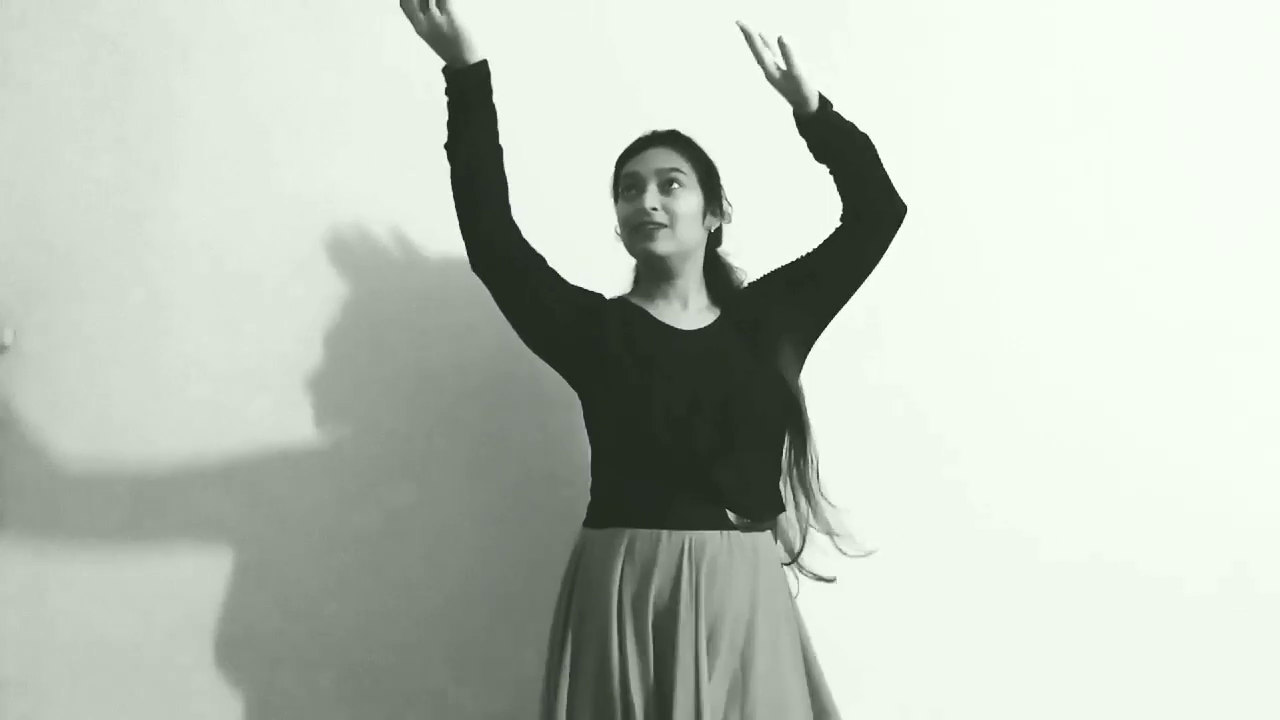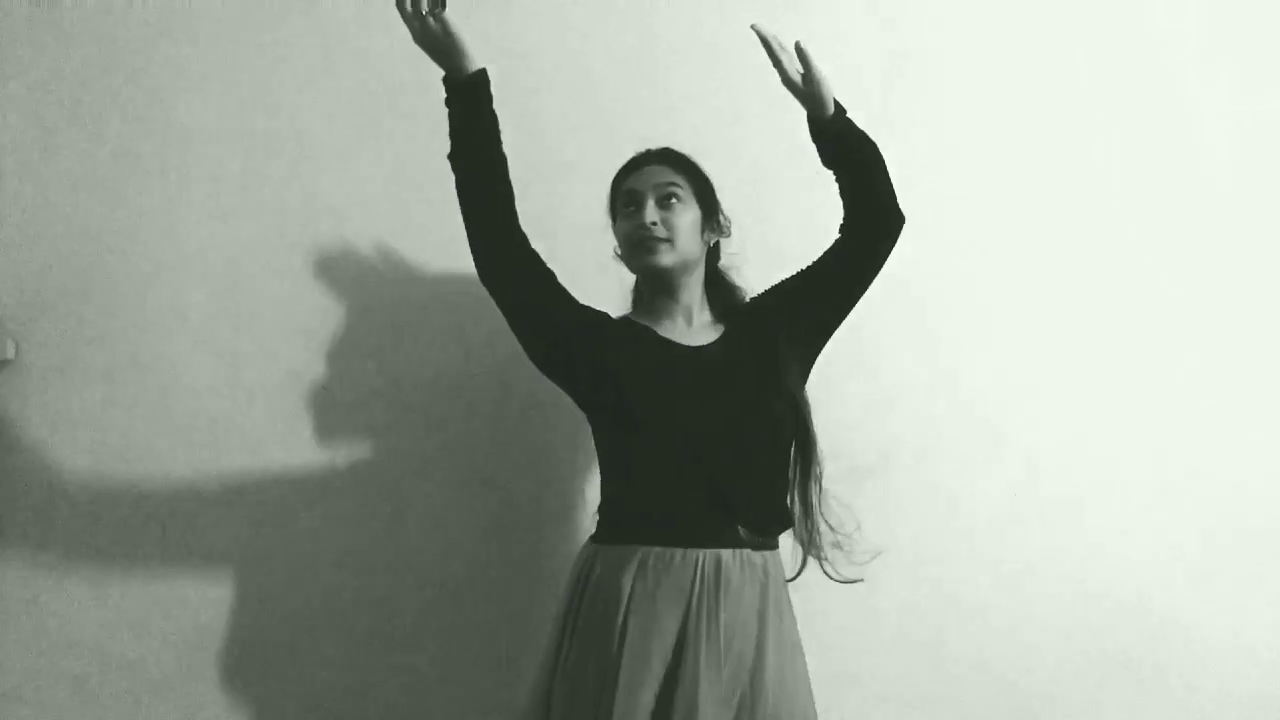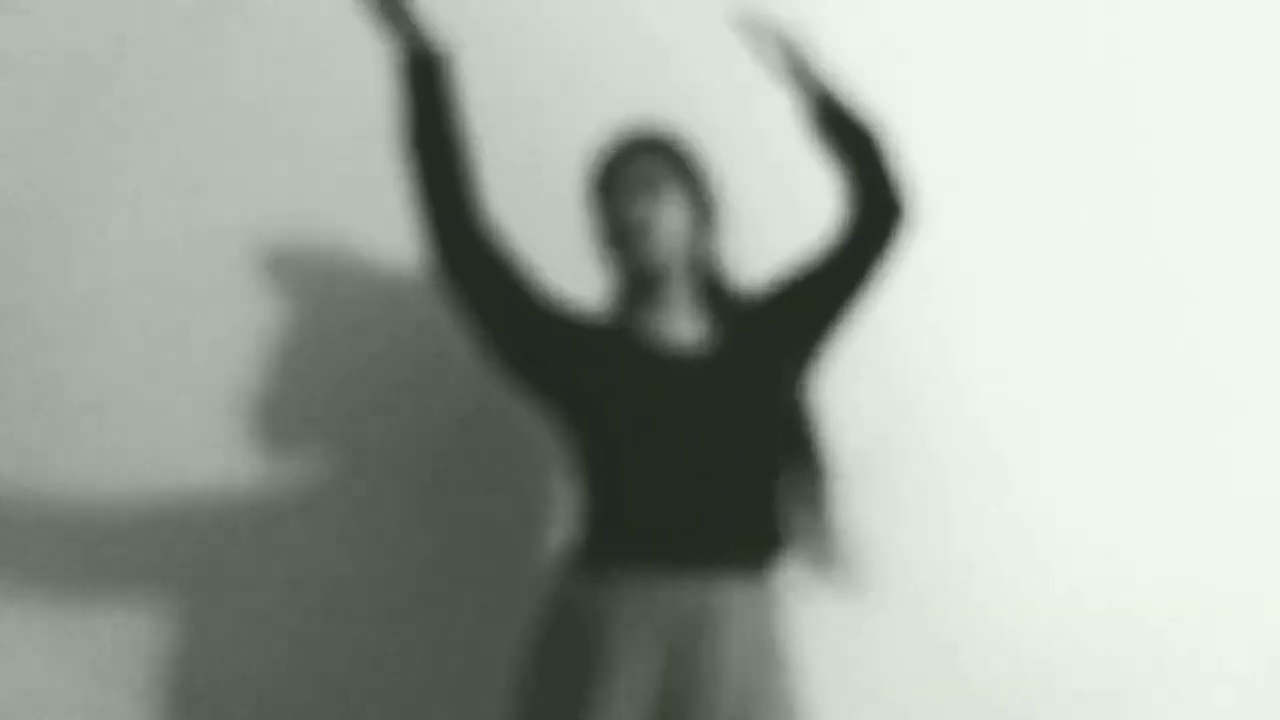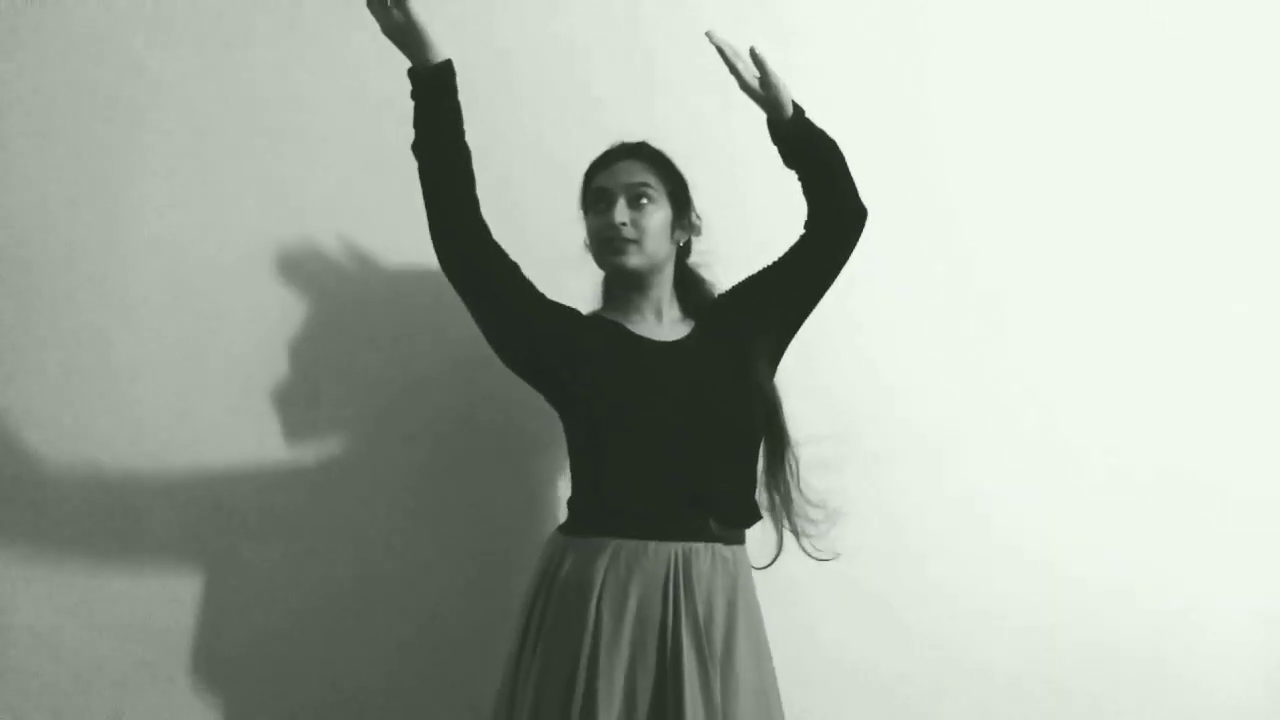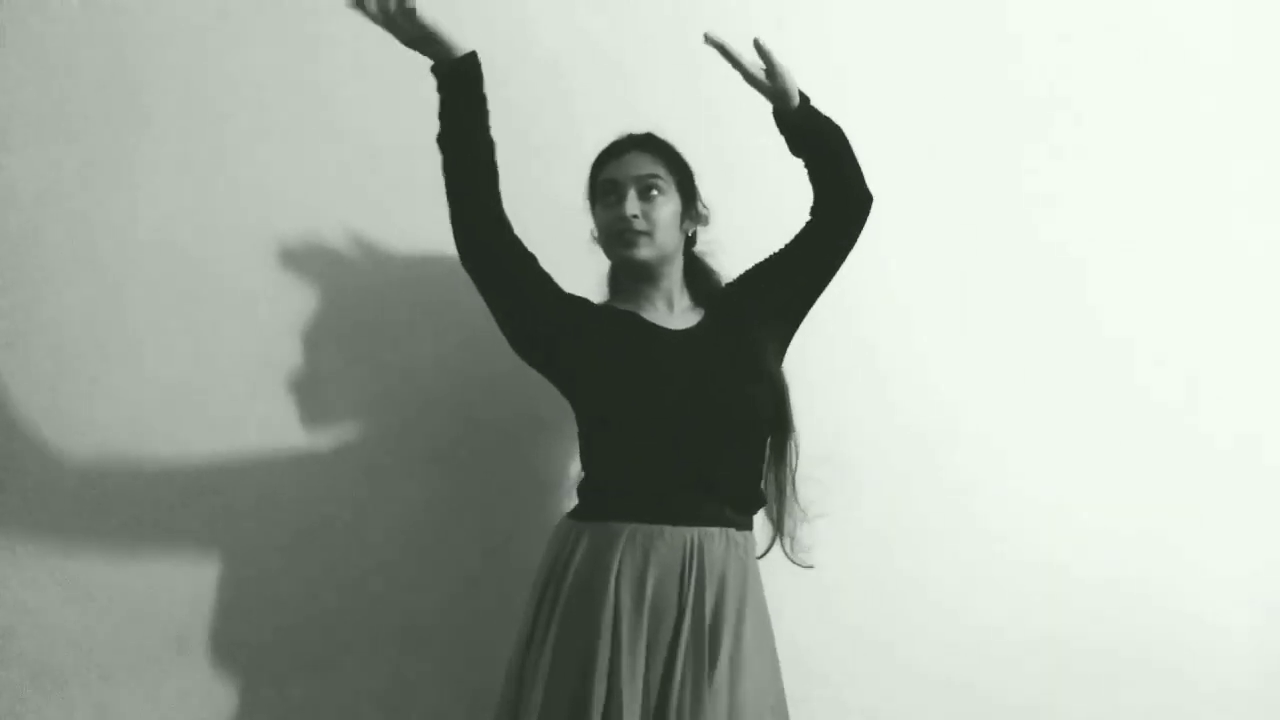
dt=1s
person 1, frame 1
left shoulder: (770, 316)
right shoulder: (596, 327)
left elbow: (877, 213)
right elbow: (492, 241)
left wrist: (809, 107)
right wrist: (466, 73)
left hip: (741, 591)
right hip: (626, 589)
person 1, frame 2
left shoulder: (773, 331)
right shoulder: (599, 345)
left elbow: (876, 221)
right elbow: (499, 244)
left wrist: (825, 114)
right wrist: (466, 82)
left hip: (747, 605)
right hip: (631, 602)
person 1, frame 3
left shoulder: (769, 335)
right shoulder: (578, 349)
left elbow: (878, 212)
right elbow: (463, 239)
left wrist: (818, 96)
right wrist: (424, 65)
left hip: (734, 634)
right hip: (611, 628)
person 1, frame 4
left shoulder: (741, 326)
right shoulder: (567, 341)
left elbow: (840, 217)
right elbow: (461, 235)
left wrist: (784, 114)
right wrist: (431, 71)
left hip: (711, 597)
right hip: (595, 592)
person 1, frame 5
left shoulder: (750, 316)
right shoulder: (578, 330)
left elbow: (846, 203)
right elbow: (482, 230)
left wrist: (789, 103)
right wrist: (456, 70)
left hip: (716, 586)
right hip: (605, 580)
